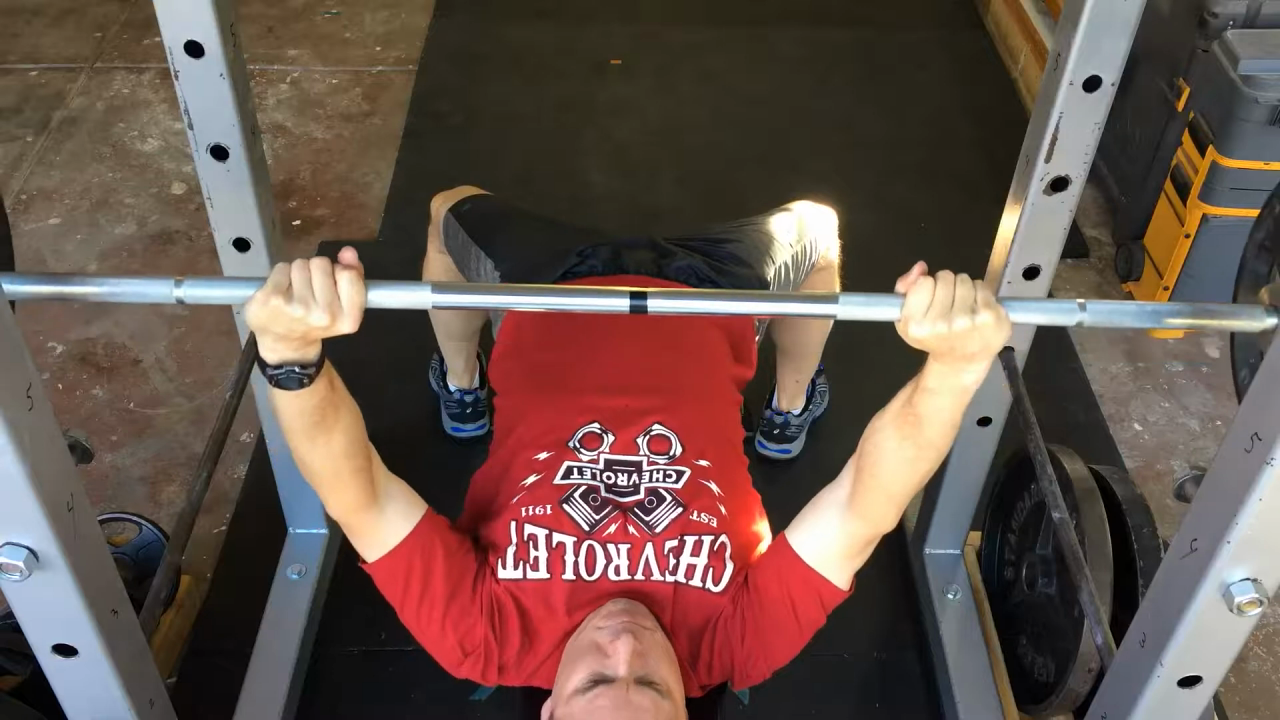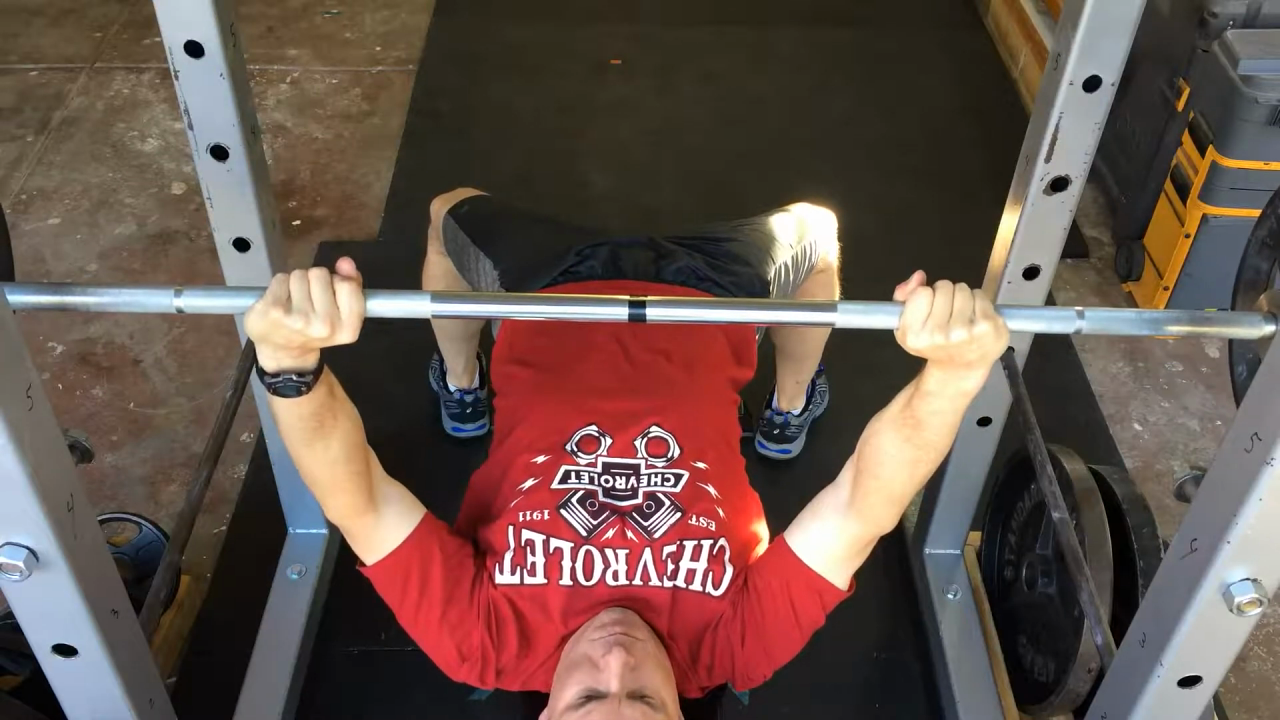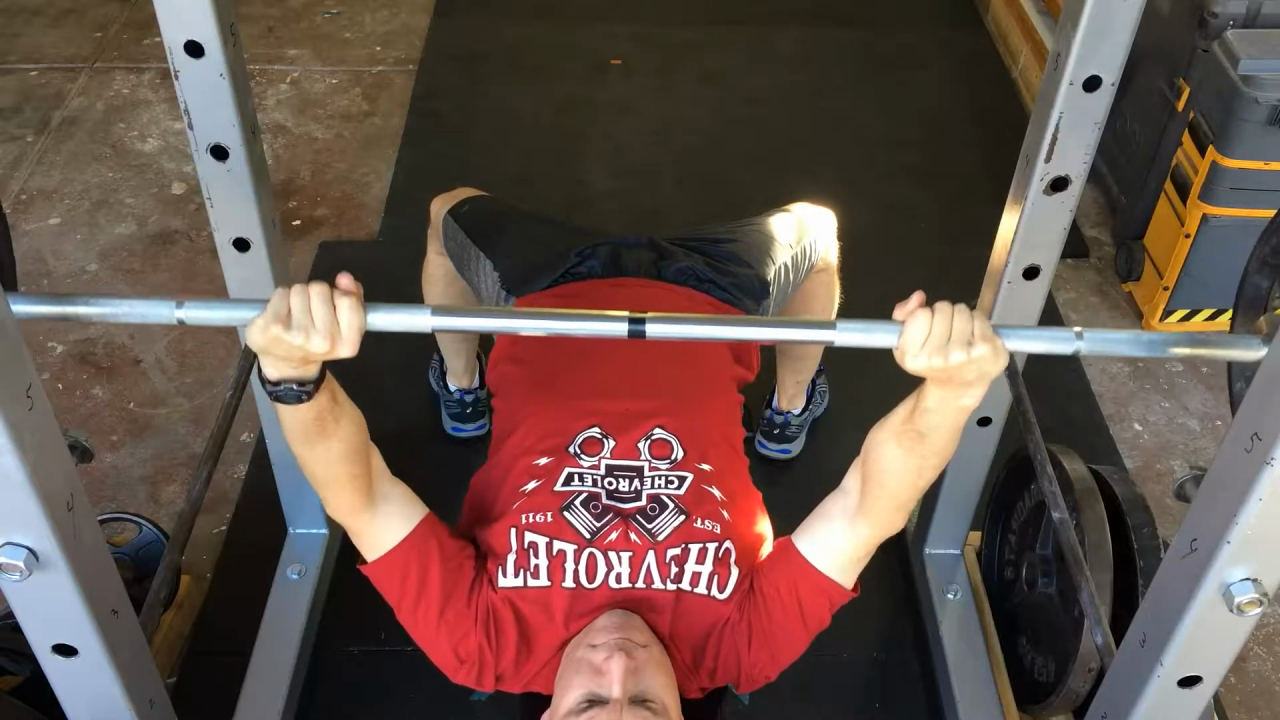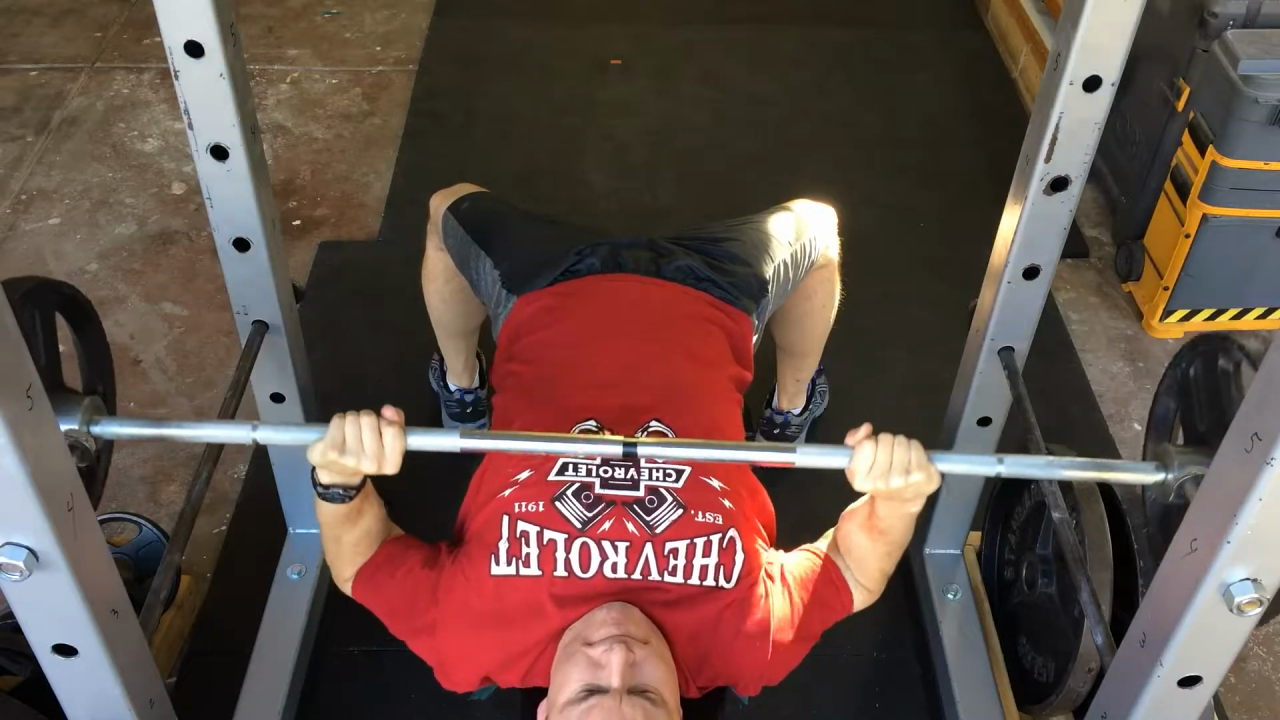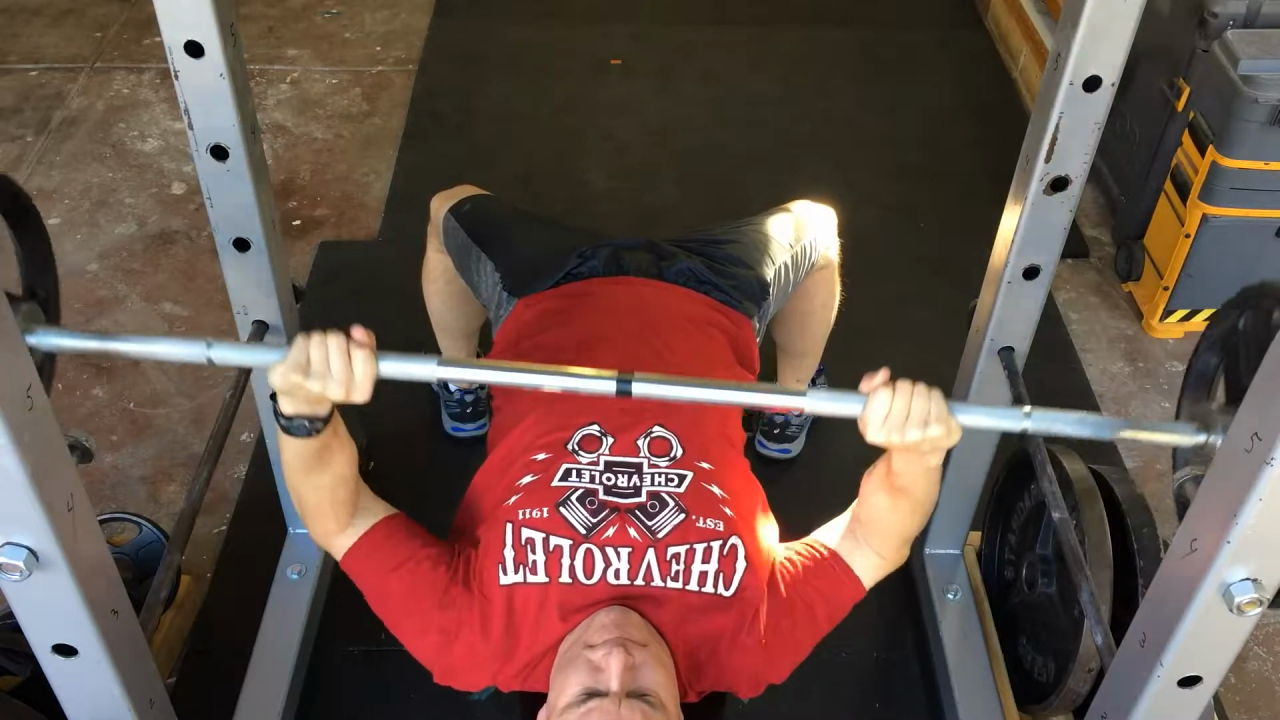
dt=1s
person 1, frame 1
left shoulder: (484, 634)
right shoulder: (738, 636)
left elbow: (356, 493)
right elbow: (868, 504)
left wrist: (291, 350)
right wrist: (957, 361)
left knee: (455, 209)
right knee: (813, 224)
left ankle: (462, 392)
person 1, frame 2
left shoulder: (484, 640)
right shoulder: (736, 641)
left elbow: (359, 501)
right elbow: (865, 505)
left wrist: (289, 359)
right wrist: (955, 367)
left knee: (456, 213)
right knee: (813, 227)
person 1, frame 3
left shoulder: (487, 643)
right shoulder: (740, 642)
left elbow: (360, 498)
right elbow: (872, 506)
left wrist: (292, 370)
right wrist: (955, 383)
left knee: (454, 212)
right knee: (812, 227)
person 1, frame 4
left shoulder: (472, 636)
right shoulder: (745, 641)
left elbow: (358, 559)
right elbow: (859, 570)
left wrist: (339, 480)
right wrist: (896, 498)
left knee: (453, 208)
right knee: (812, 222)
person 1, frame 5
left shoulder: (473, 641)
right shoulder: (745, 643)
left elbow: (340, 517)
right elbow: (876, 538)
left wrist: (305, 409)
right wrist: (918, 449)
left knee: (456, 208)
right knee: (811, 224)
